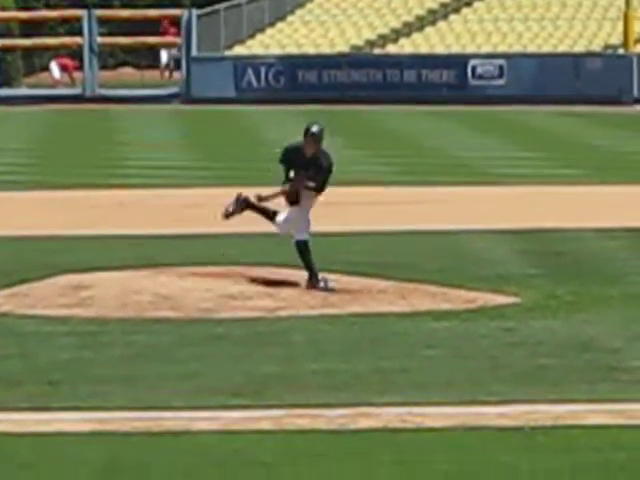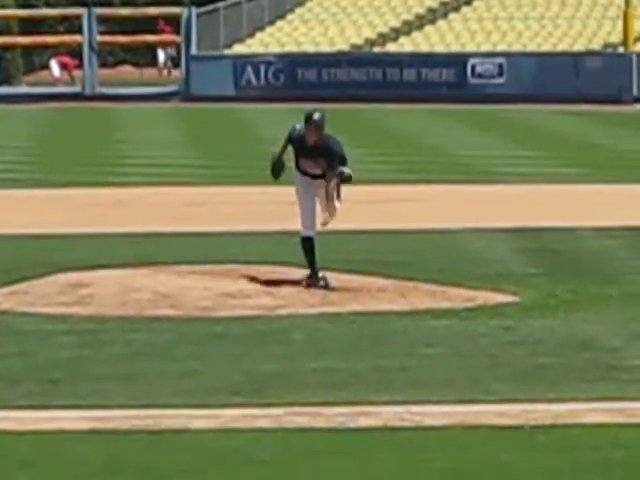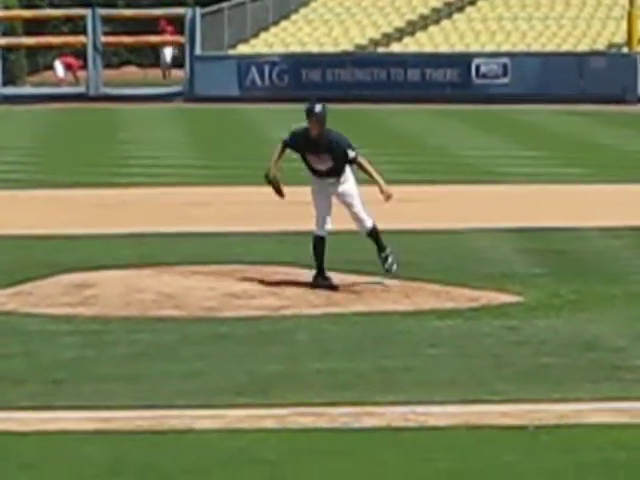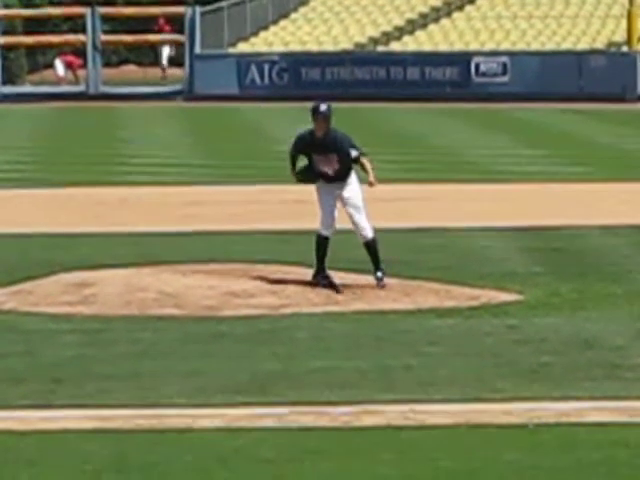
dt=0.2s
person 1, frame 1
left shoulder: (325, 162)
right shoulder: (291, 151)
left elbow: (314, 190)
right wrist: (288, 181)
left hip: (309, 192)
left knee: (284, 224)
right knee: (301, 232)
left ankle: (247, 203)
right ankle: (313, 277)
person 1, frame 2
left shoulder: (331, 146)
right shoulder: (297, 136)
left elbow: (335, 177)
left wrist: (330, 206)
right wrist: (280, 154)
left hip: (326, 180)
right hip: (304, 181)
left knee: (330, 211)
right knee: (307, 227)
right ankle: (314, 274)
person 1, frame 3
left shoulder: (335, 139)
right shoulder: (299, 136)
left elbow: (358, 159)
right elbow: (284, 144)
left wrist: (380, 183)
right wrist: (273, 164)
left hip: (342, 179)
right hip: (319, 181)
left knee: (362, 219)
right knee: (321, 225)
left ankle: (383, 251)
right ankle: (320, 274)
person 1, frame 4
left shoulder: (341, 139)
right shoulder: (304, 140)
left elbow: (361, 158)
right elbow: (294, 154)
left wrist: (370, 174)
right wrist: (294, 173)
left hip: (347, 183)
right hip: (325, 185)
left knee: (363, 228)
right knee: (327, 225)
left ankle: (378, 271)
right ankle: (320, 273)
